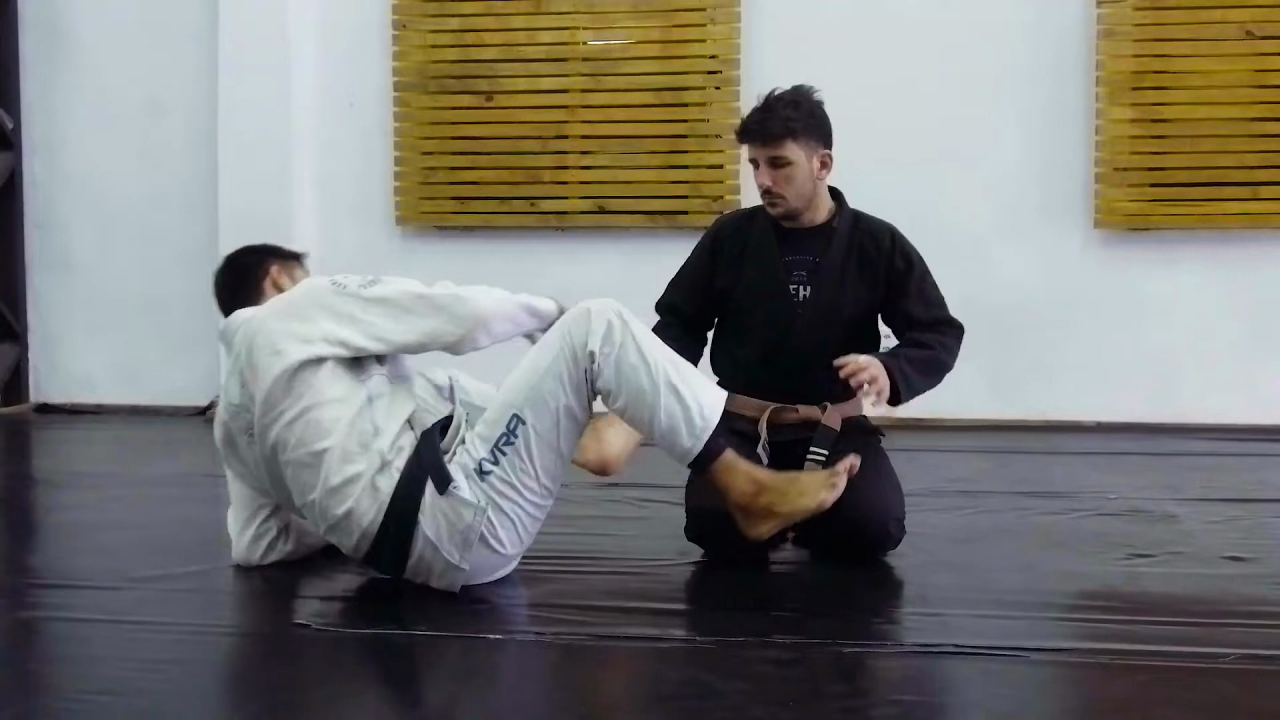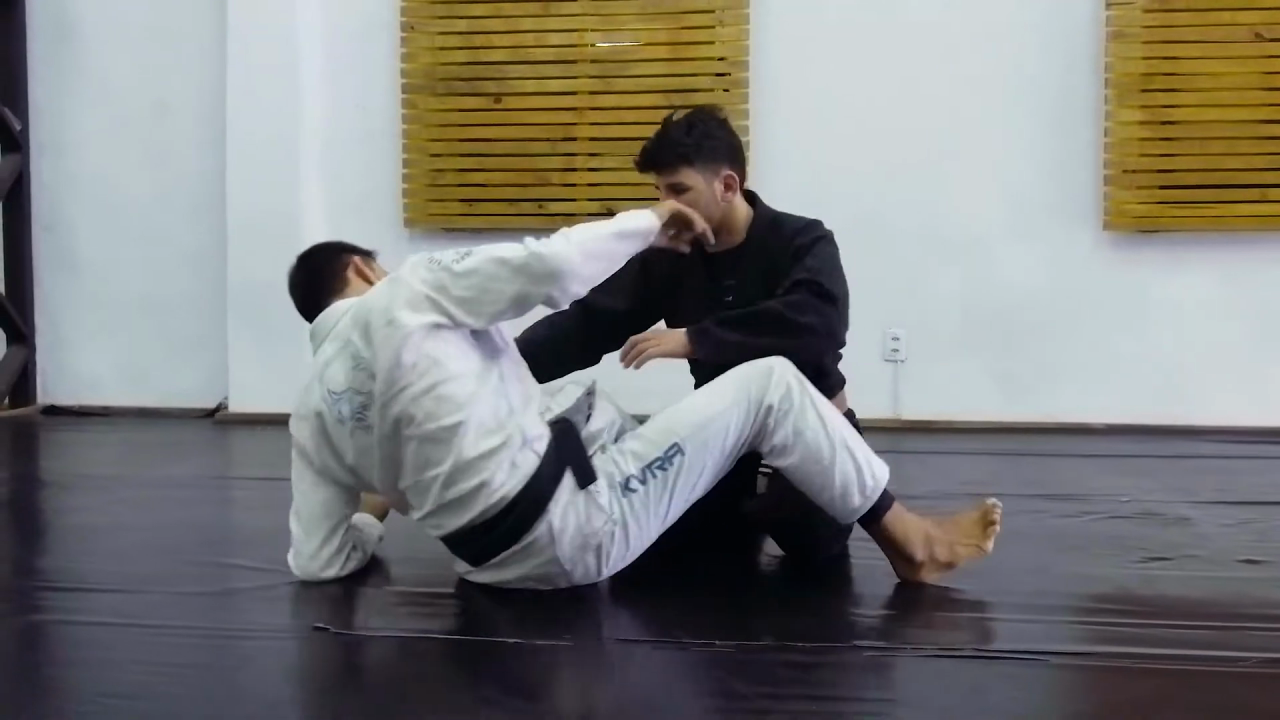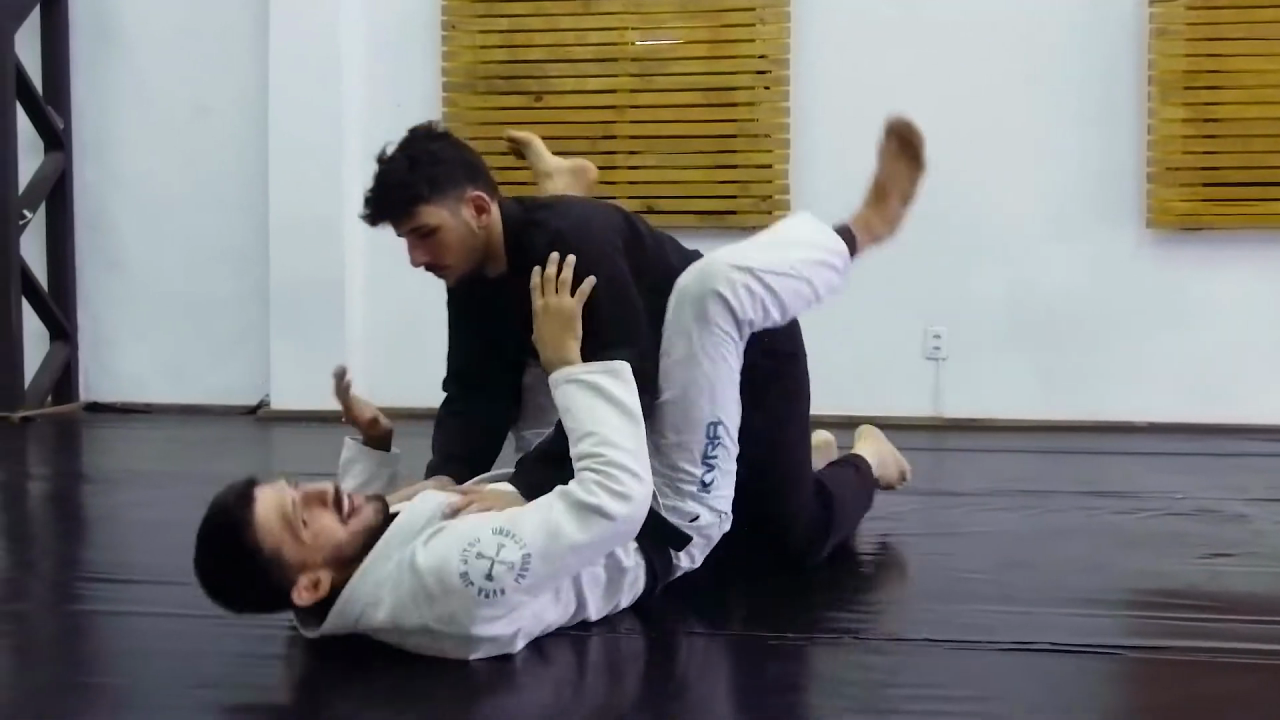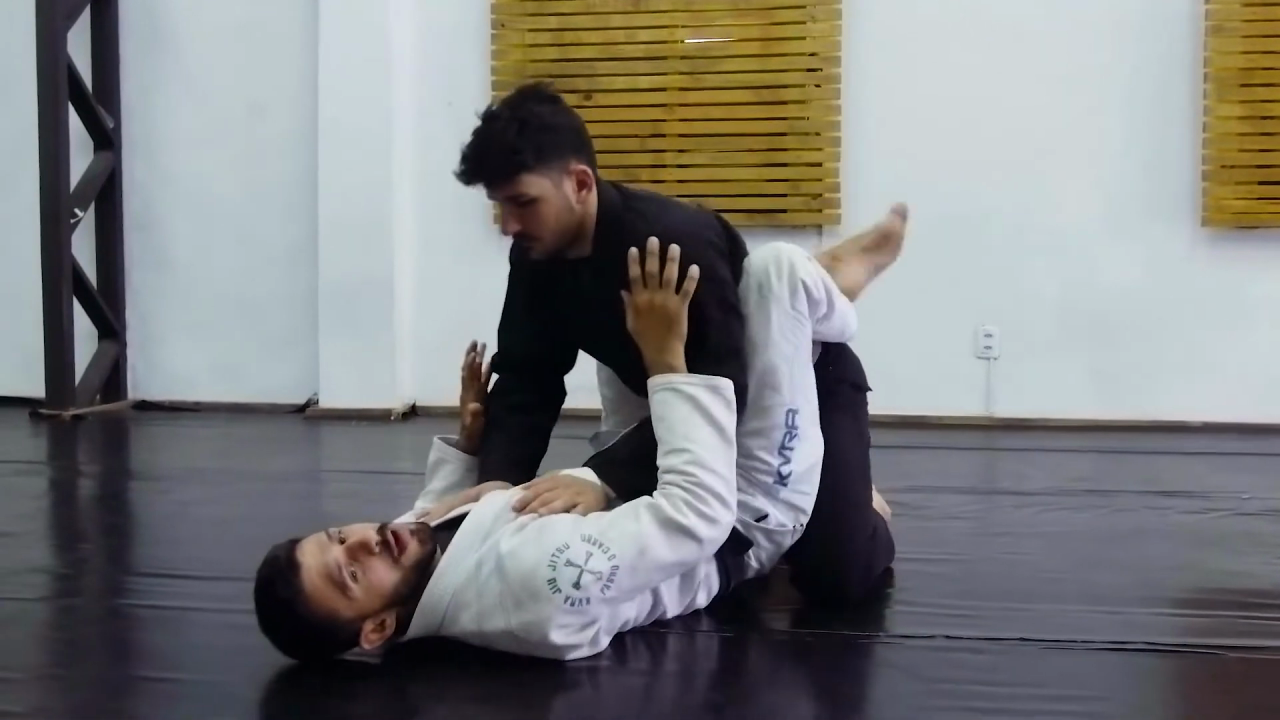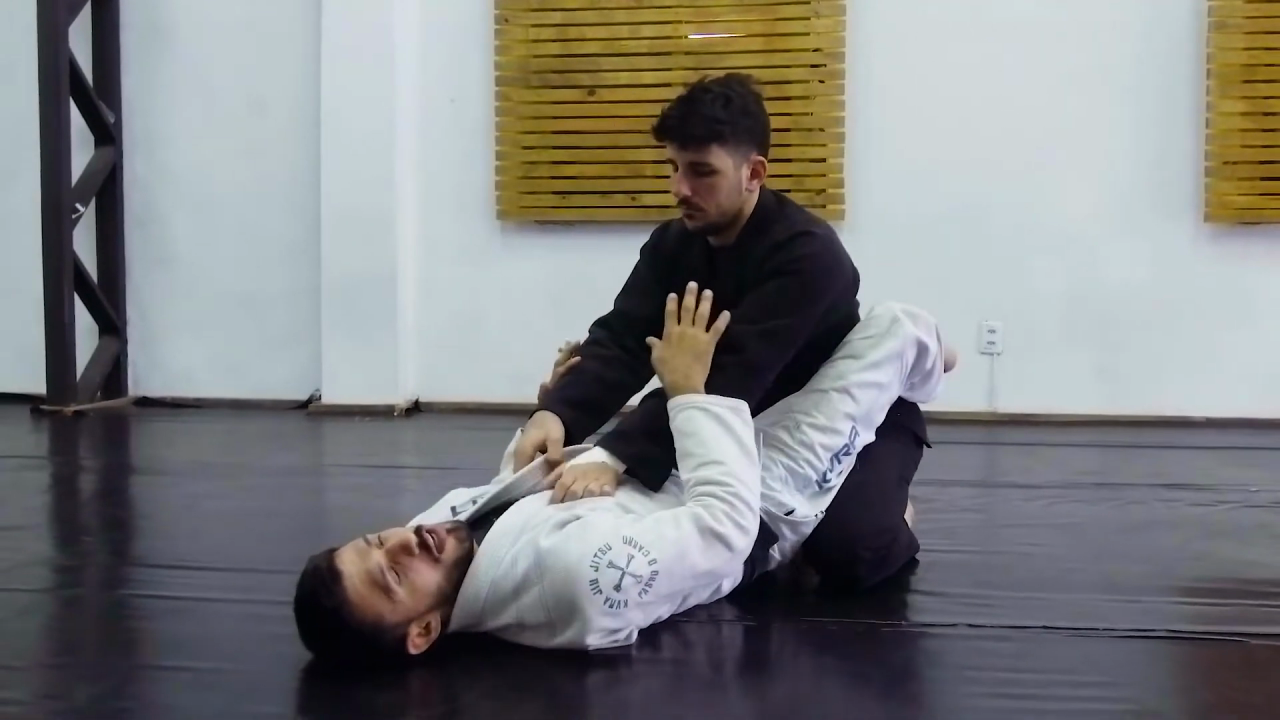
dt=1s
person 1, frame 1
left shoulder: (233, 417)
right shoulder: (301, 308)
left elbow: (257, 546)
right elbow: (464, 313)
right wrist: (546, 312)
left hip: (408, 548)
right hip: (460, 526)
left knee: (426, 388)
right knee: (598, 325)
left ankle: (581, 433)
right ankle: (748, 488)
person 1, frame 2
left shoulder: (312, 410)
right shoulder: (408, 292)
left elbow: (318, 563)
right elbow: (552, 266)
left wrist: (374, 513)
right wrist: (650, 221)
left hip: (496, 557)
right hip: (572, 526)
left knee: (594, 412)
right knee: (770, 383)
right ankle: (906, 539)
person 1, frame 3
left shoulder: (353, 594)
right shoulder: (446, 585)
right elbow: (616, 499)
left wrist: (370, 445)
right wrist: (568, 358)
right knee: (713, 286)
right ankle: (858, 230)
person 1, frame 4
left shoulder: (407, 552)
right shoulder: (528, 582)
right elbow: (698, 514)
left wrist: (467, 434)
right wrist: (665, 358)
left hip: (633, 489)
right hip: (745, 523)
right knee: (773, 269)
right ankle: (835, 285)
person 1, frame 5
left shoulder: (438, 528)
right shoulder: (569, 576)
right elbow: (727, 524)
right wrist: (688, 390)
left hip: (672, 475)
right hip: (762, 510)
right knee: (895, 328)
right ankle: (917, 366)
person 2, frame 1
left shoulder: (878, 245)
right shoulder: (731, 236)
left elbow: (940, 333)
right elbow: (681, 322)
left wrist: (891, 372)
left hip: (834, 430)
right hip: (743, 426)
left knee: (872, 529)
right knee: (723, 528)
person 2, frame 2
left shoulder: (801, 243)
right shoulder: (667, 260)
left elbow: (821, 323)
right elbow: (591, 321)
left wrist: (695, 339)
right wrist: (513, 356)
left knee: (810, 535)
left ankle: (765, 507)
right ankle: (746, 506)
person 2, frame 3
left shoulder: (577, 240)
right shoulder: (473, 280)
right elbow: (478, 394)
left wrist: (523, 490)
right wrist: (443, 479)
left hip: (746, 349)
right hip: (673, 368)
left knee: (794, 537)
right ankle: (793, 453)
person 2, frame 4
left shoulder: (675, 243)
right shoulder: (536, 255)
right elbow: (528, 382)
left wrist: (604, 479)
right wrist: (499, 483)
left knee: (835, 578)
left ankle: (860, 508)
person 2, frame 5
left shoulder: (807, 255)
right shoulder: (672, 246)
left elbow: (731, 375)
right elbow: (623, 342)
left wrist: (612, 456)
right wrist: (556, 411)
left knee: (845, 552)
left ankle: (890, 514)
